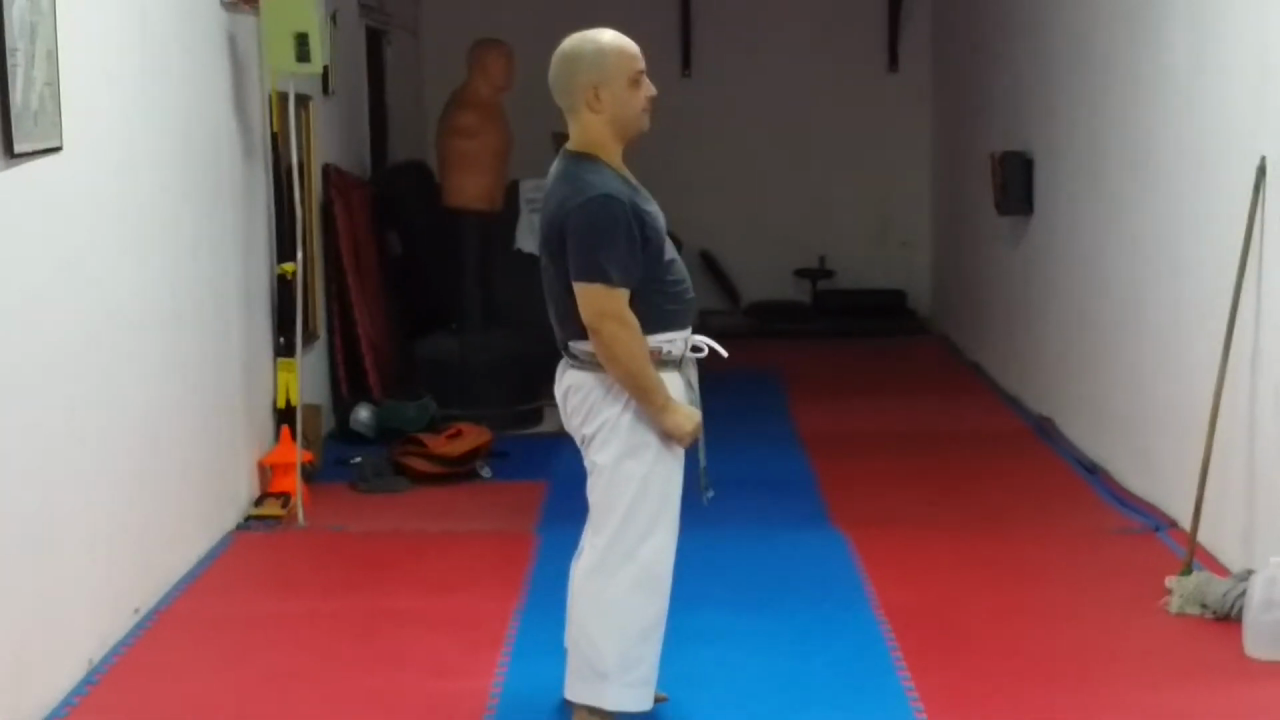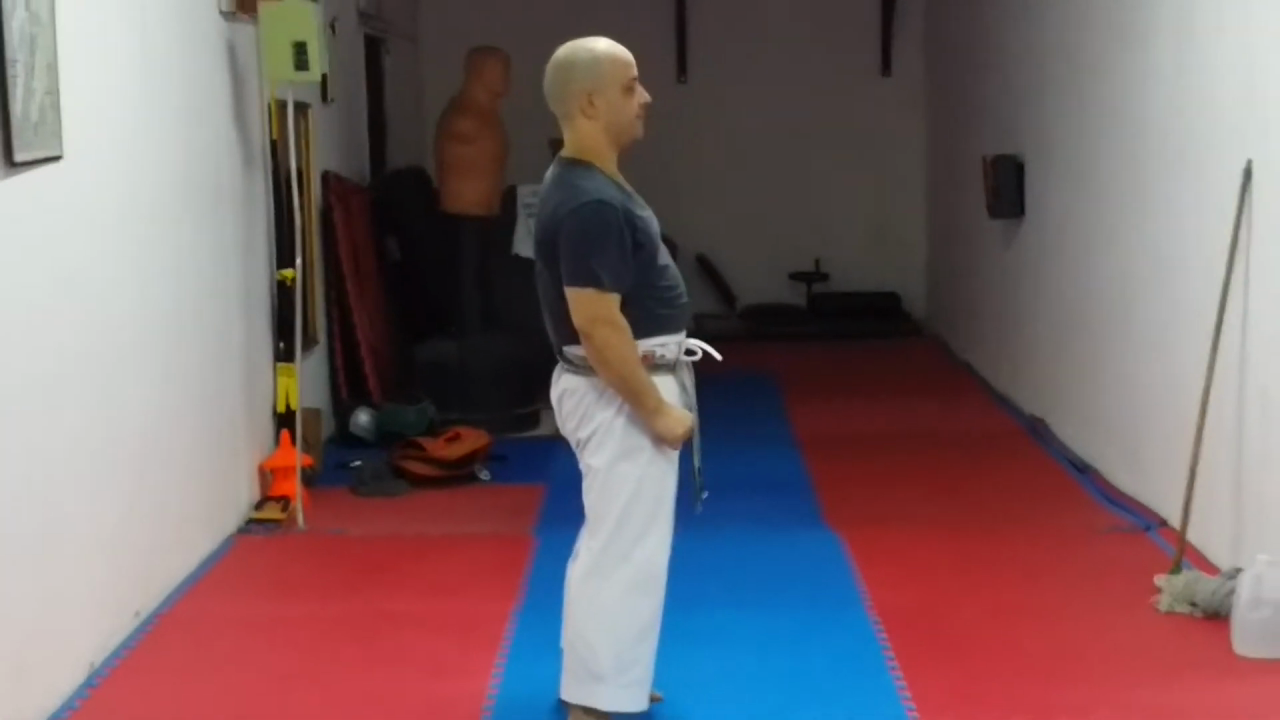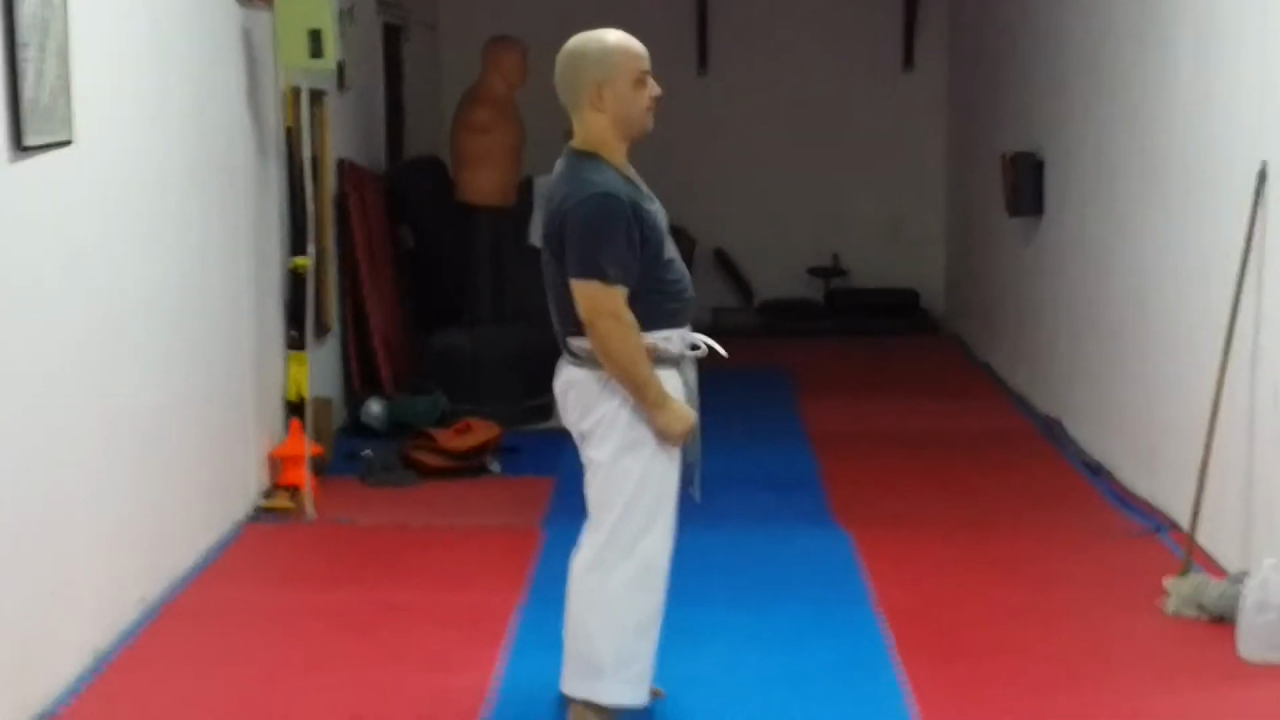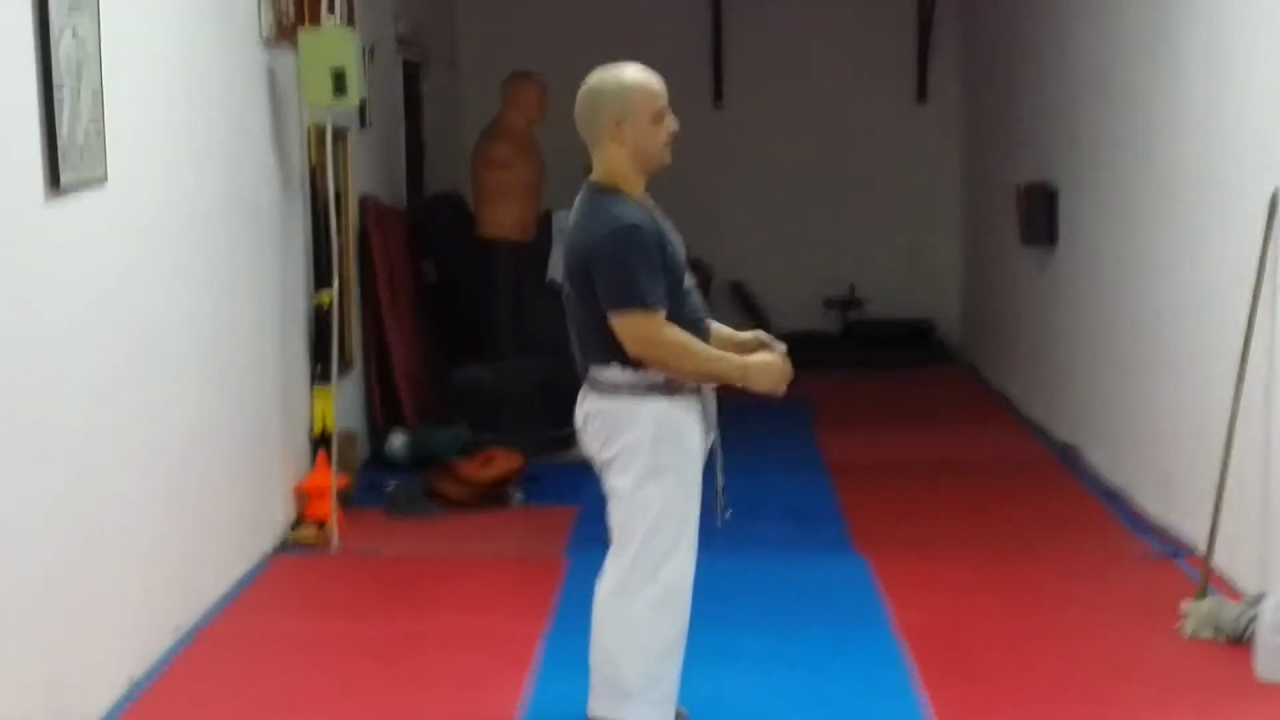
dt=0.3s
person 1, frame 1
left shoulder: (595, 179)
right shoulder: (596, 197)
right elbow: (606, 320)
left wrist: (662, 395)
right wrist: (666, 407)
left hip: (628, 385)
right hip: (627, 391)
left knee: (623, 539)
right knee: (628, 546)
person 1, frame 2
left shoulder: (591, 185)
right shoulder: (588, 202)
right elbow: (597, 324)
right wrist: (657, 409)
left hip: (624, 388)
right hip: (621, 396)
left knee: (621, 542)
right knee: (623, 548)
person 1, frame 3
left shoulder: (603, 177)
right shoulder: (597, 193)
right elbow: (603, 315)
left wrist: (661, 391)
right wrist: (662, 403)
left hip: (630, 382)
right hip: (624, 389)
left knee: (624, 536)
right knee: (625, 542)
person 1, frame 4
left shoulder: (614, 212)
right shoulder: (618, 227)
right elbow: (646, 339)
left wrist: (730, 339)
right wrist: (743, 370)
left hip: (647, 408)
right hip: (645, 414)
left knee: (643, 560)
right knee: (650, 567)
person 2, frame 1
left shoulder: (491, 105)
right shoulder: (465, 111)
left hip: (487, 215)
right hip: (465, 217)
right knee: (471, 300)
left ankle: (477, 334)
person 2, frame 2
left shoulder: (488, 113)
right shoulder: (462, 117)
left hip: (486, 221)
right hip: (464, 225)
left knee: (484, 298)
right knee: (468, 296)
person 2, frame 3
left shoulder: (505, 104)
right shoulder: (480, 107)
left hip: (502, 212)
right hip: (480, 215)
left knee: (498, 289)
right knee: (484, 289)
person 2, frame 4
left shoulder: (525, 140)
right shoulder: (499, 142)
left hip: (520, 245)
right hip: (502, 249)
left knee: (519, 321)
right knee: (505, 320)
left ankle: (514, 359)
